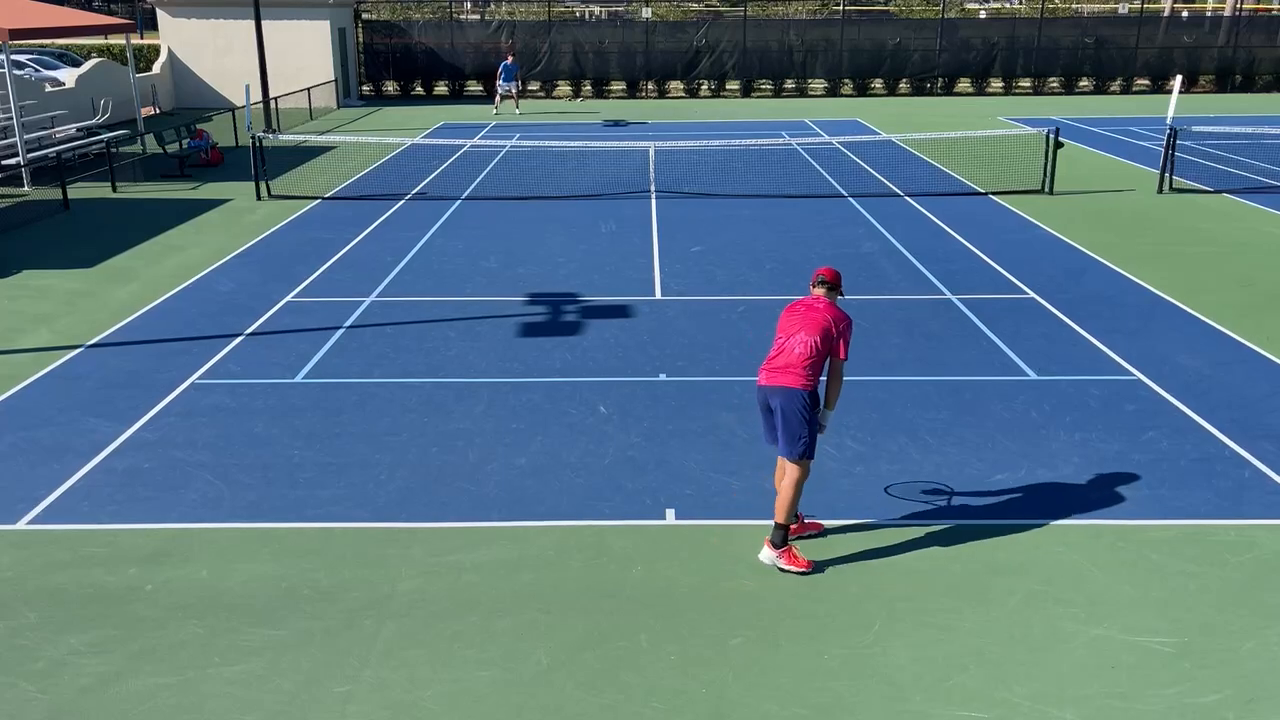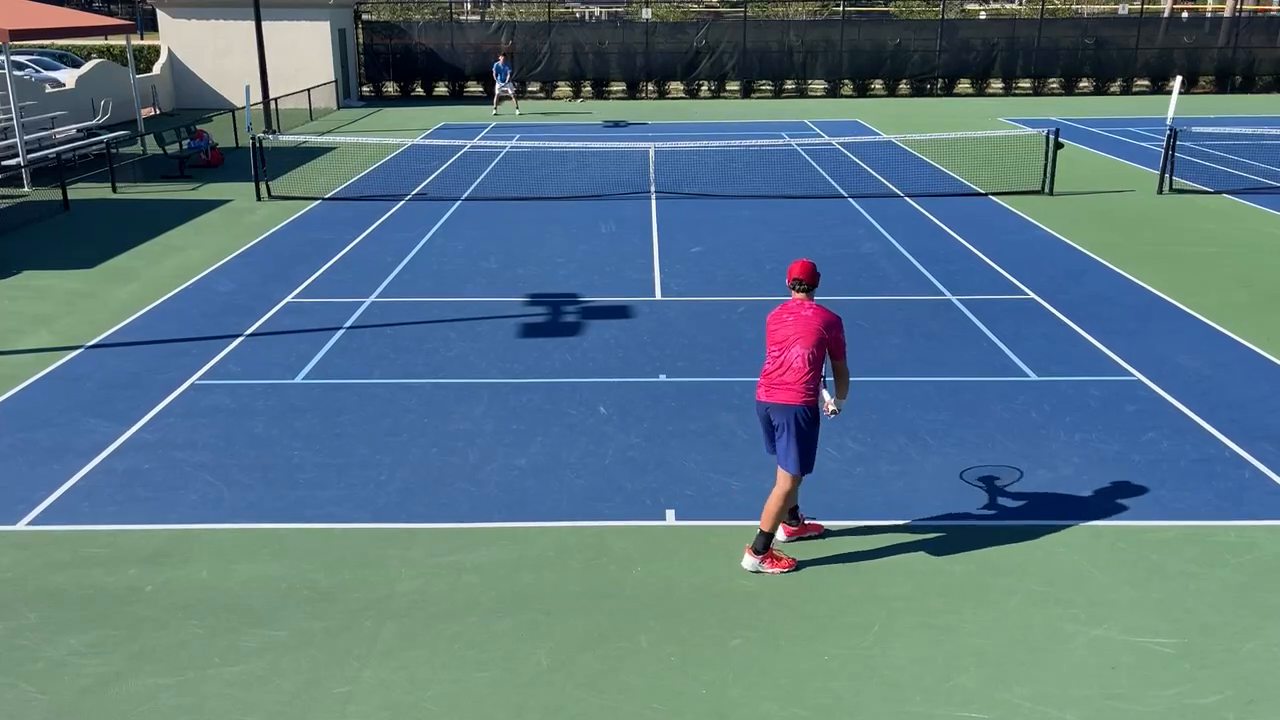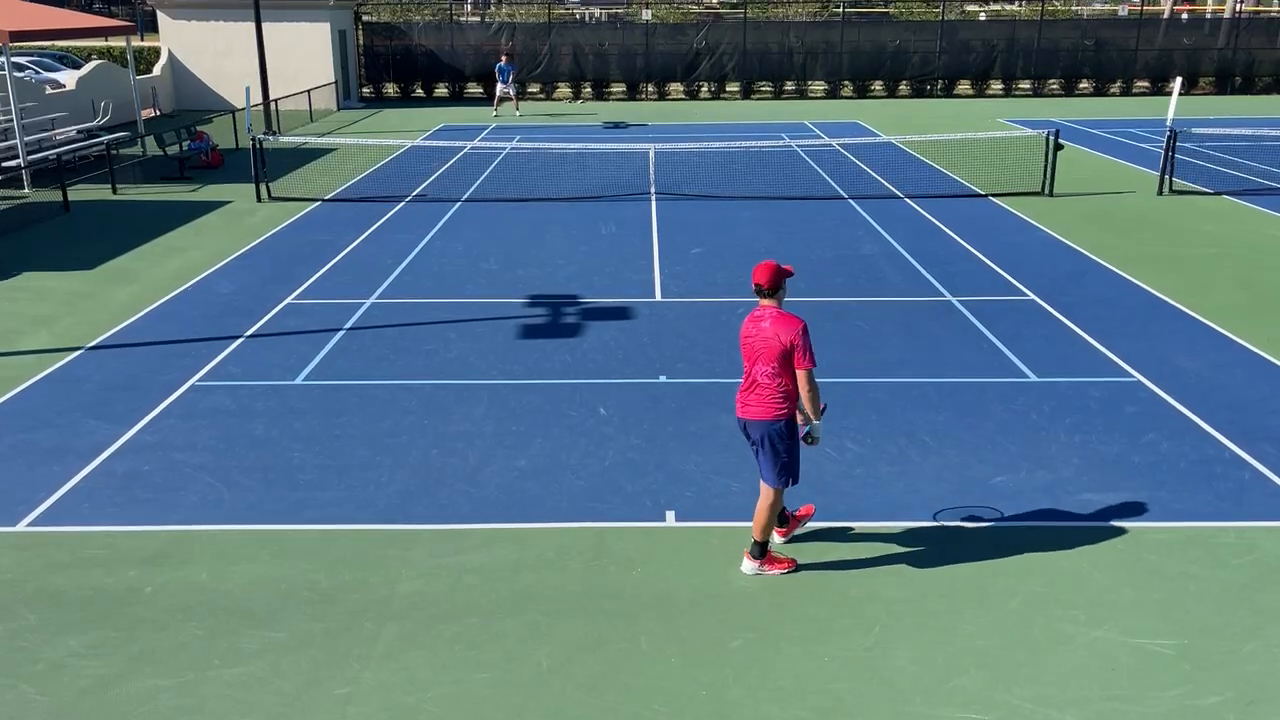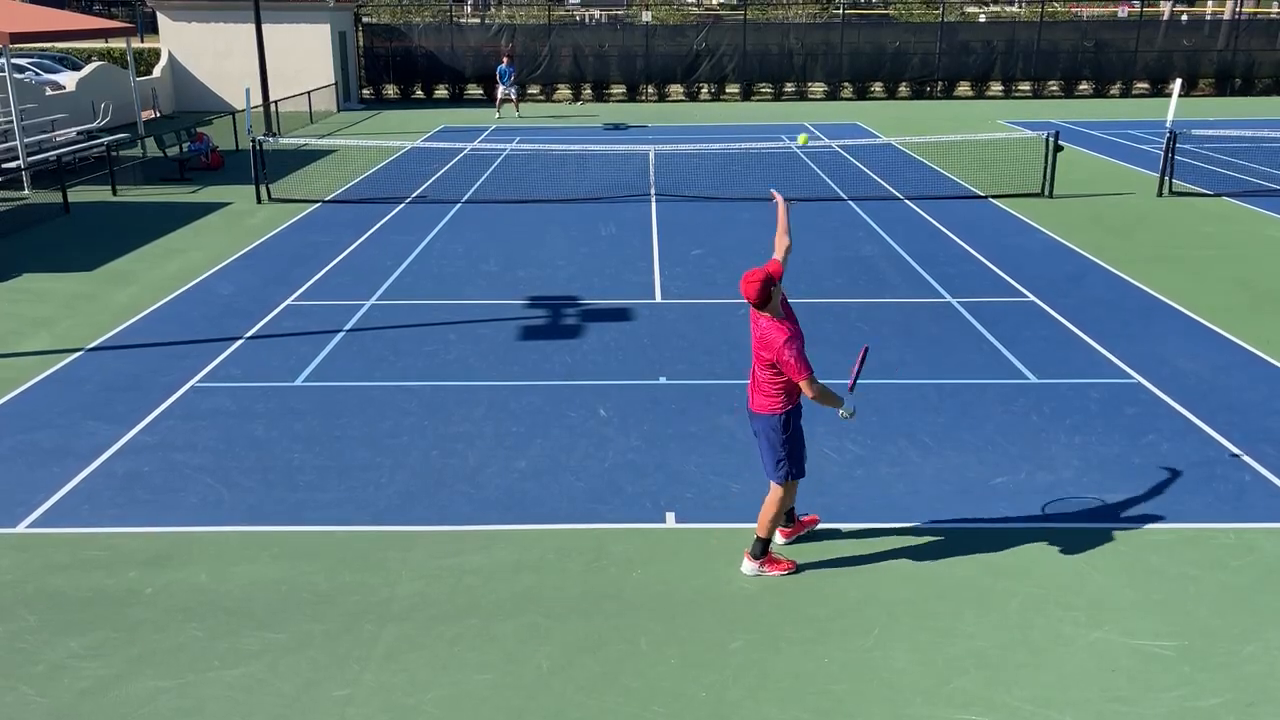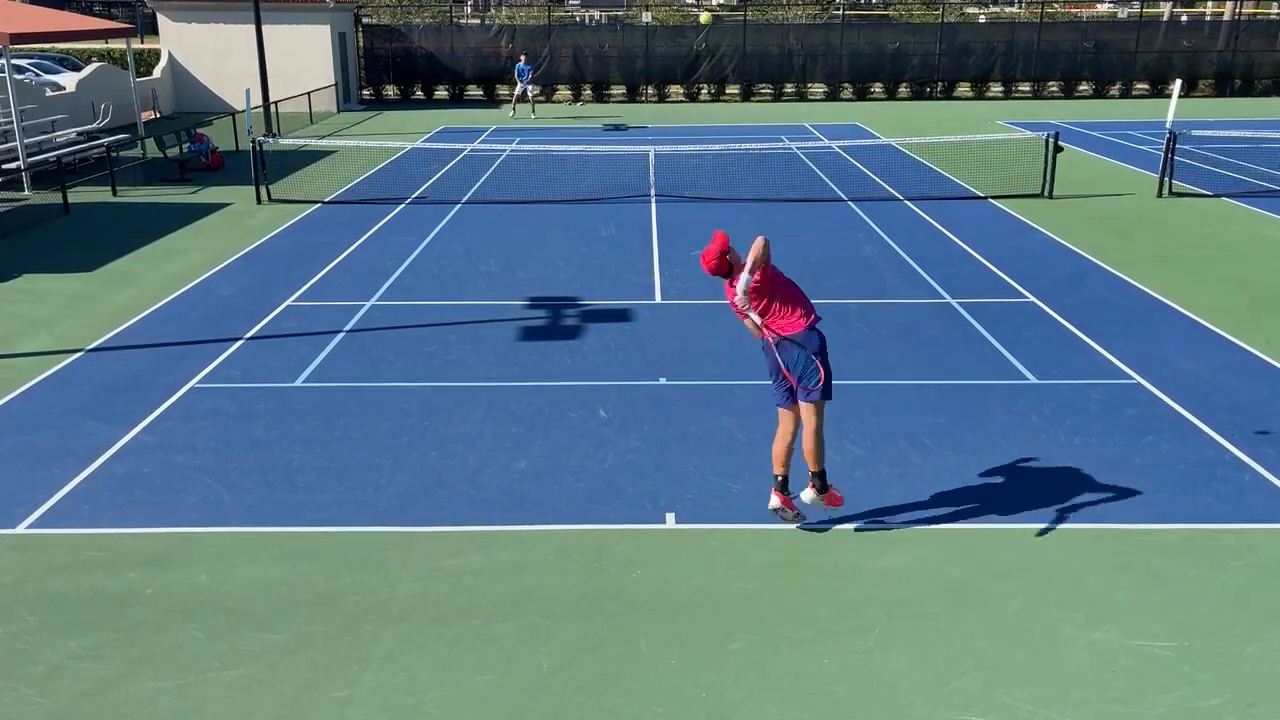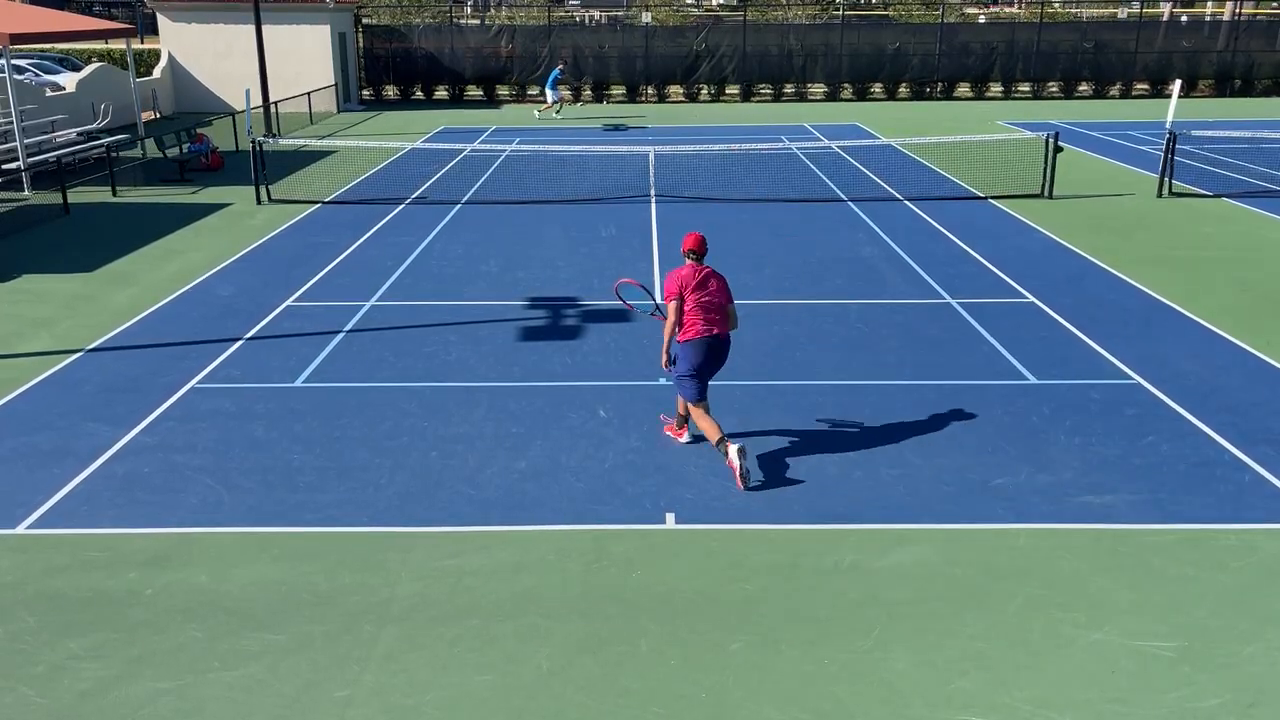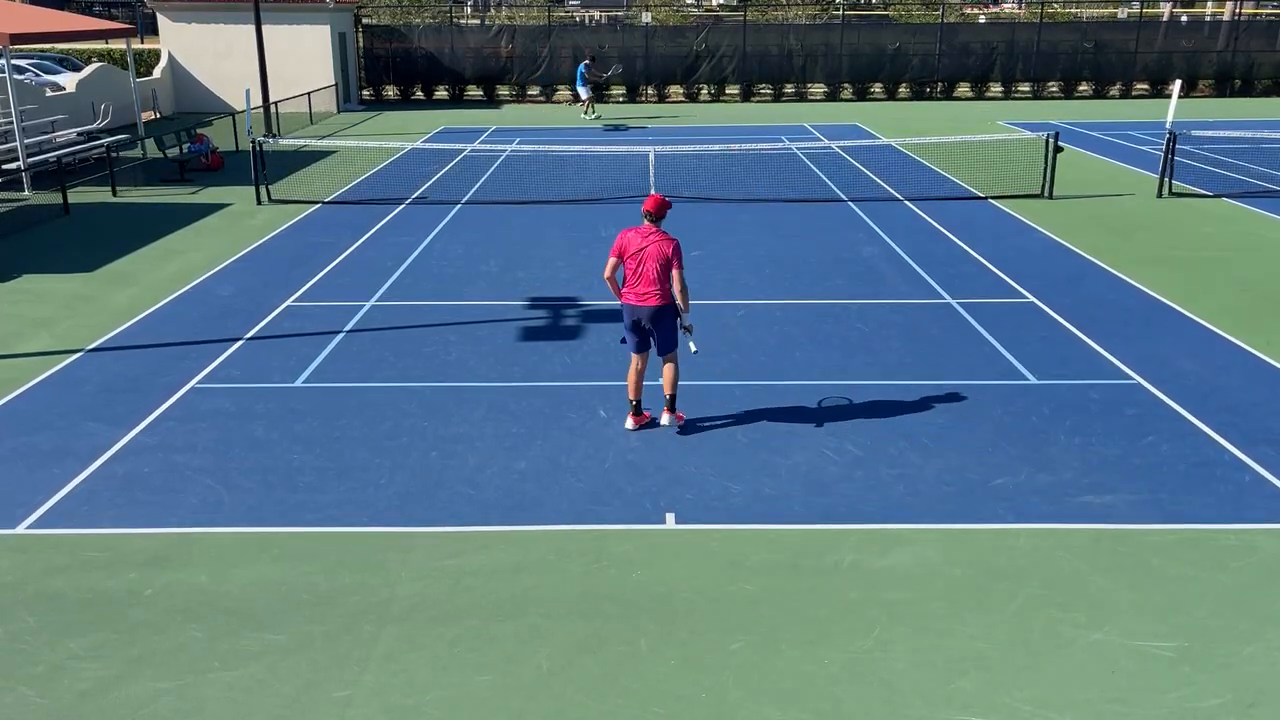
dt=0.7s
person 1, frame 1
left shoulder: (790, 309)
right shoulder: (840, 319)
right elbow: (835, 374)
right wrist: (825, 416)
left hip: (766, 384)
right hip: (795, 390)
left knee: (786, 455)
right knee: (797, 469)
left ankle: (791, 522)
right ankle: (776, 546)
person 1, frame 2
left shoulder: (774, 316)
right shoulder: (830, 320)
right elbow: (840, 371)
right wrist: (838, 401)
left hip: (765, 398)
right hip: (797, 405)
left knee: (787, 466)
right knee: (788, 479)
left ankle: (791, 523)
right ankle: (757, 553)
person 1, frame 3
left shoulder: (749, 323)
right shoulder: (795, 327)
right elbow: (806, 386)
left wrist: (797, 412)
right wrist: (815, 423)
left hip: (746, 411)
right hip: (773, 417)
left knee: (772, 475)
right knee: (772, 487)
left ankle: (783, 523)
right ankle: (756, 557)
person 1, frame 4
left shoulder: (760, 299)
right shoulder: (783, 341)
left elbow: (783, 246)
right elbow: (811, 390)
left wrist: (781, 206)
right wrist: (842, 405)
left hip: (763, 404)
right hip: (776, 413)
left knee: (790, 471)
right knee: (782, 485)
left ankle: (788, 524)
right ankle: (757, 557)
person 1, frame 5
left shoulder: (735, 295)
right elbow: (761, 244)
right hip: (804, 337)
left knee: (788, 421)
right knee: (811, 414)
left ankle: (780, 494)
right ankle: (818, 487)
person 1, frame 6
left shoulder: (675, 277)
right shoulder: (719, 278)
left elbow: (673, 319)
right elbow: (733, 322)
left wrist: (665, 351)
left hip: (693, 344)
right hip: (721, 342)
left knee: (698, 411)
right knee: (690, 383)
left ankle: (729, 449)
right ankle: (680, 426)
person 1, frame 7
left shoulder: (625, 236)
right shoulder: (670, 244)
left elbow: (608, 275)
right elbow: (679, 286)
left wrist: (621, 298)
right wrist: (685, 316)
left hip: (631, 308)
right hip: (659, 309)
left knee: (638, 361)
right knee: (670, 358)
left ankle: (635, 414)
right ankle: (670, 411)
